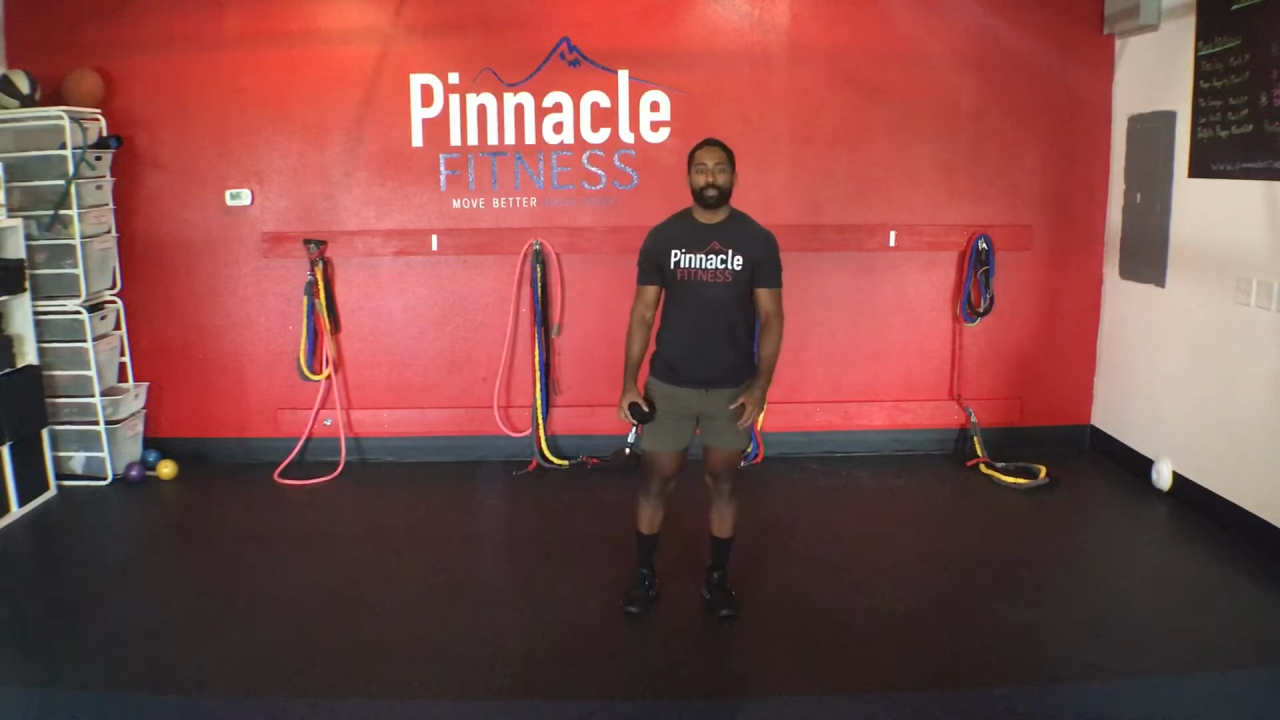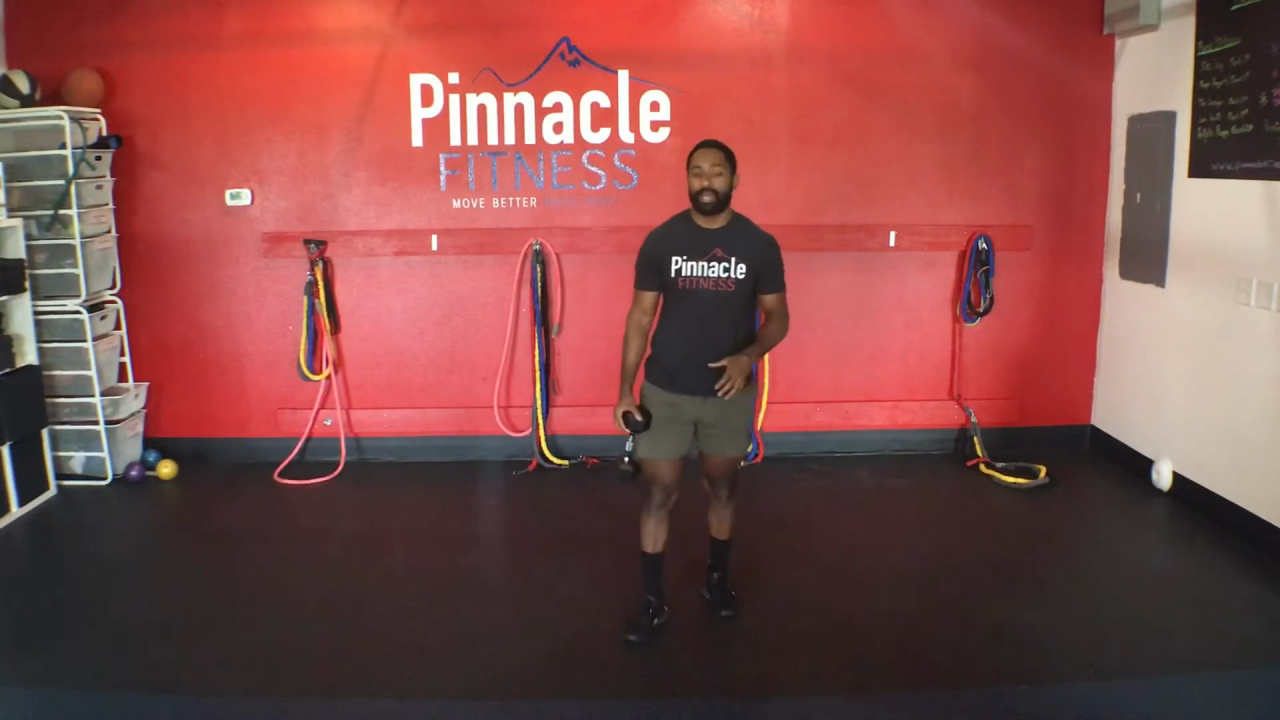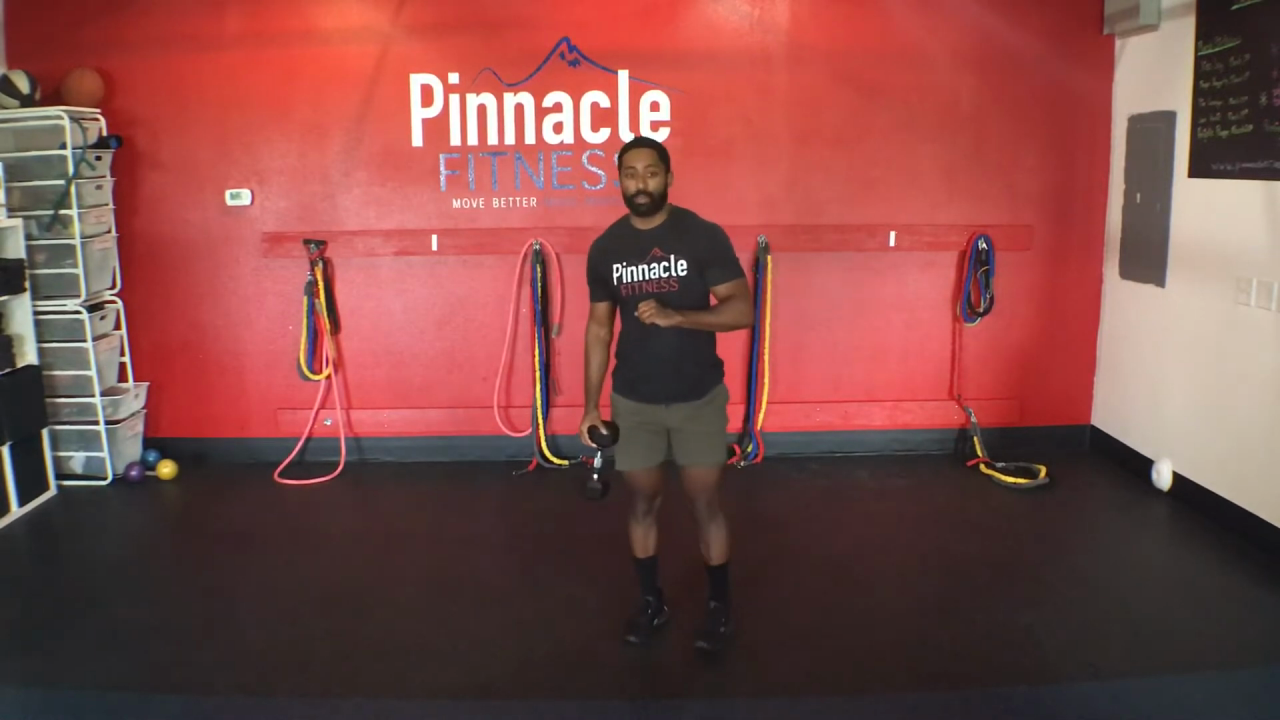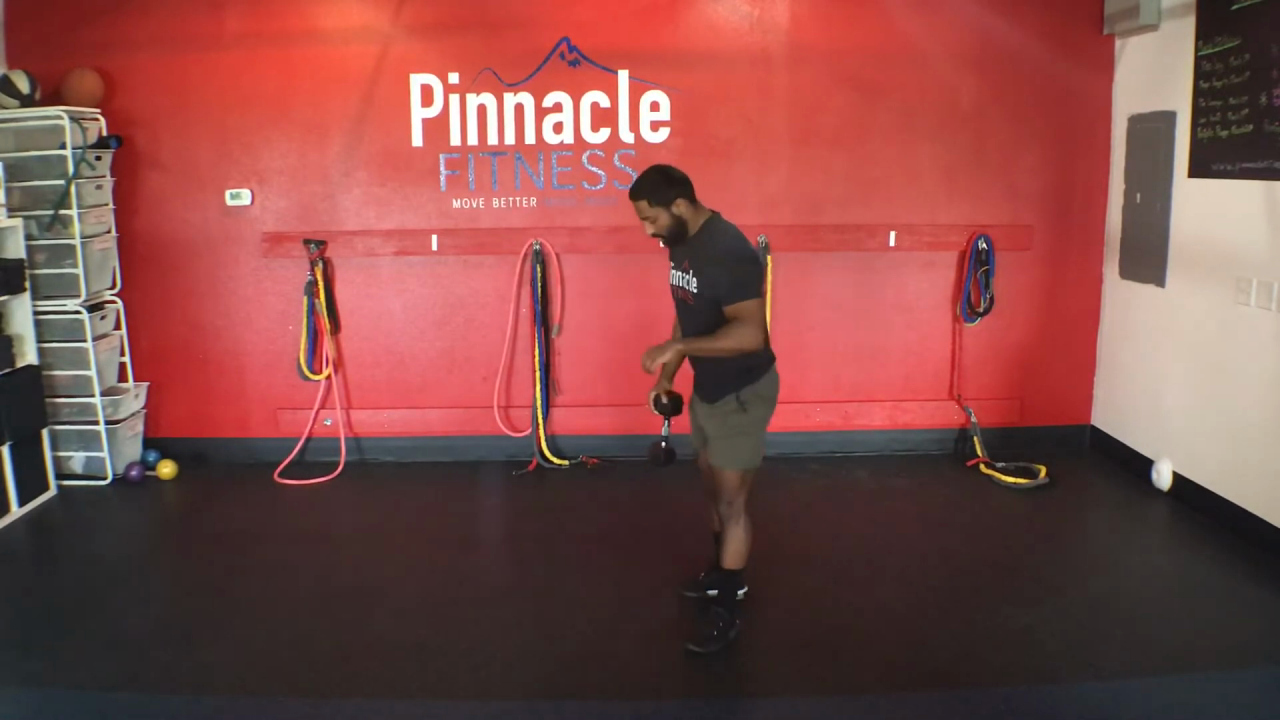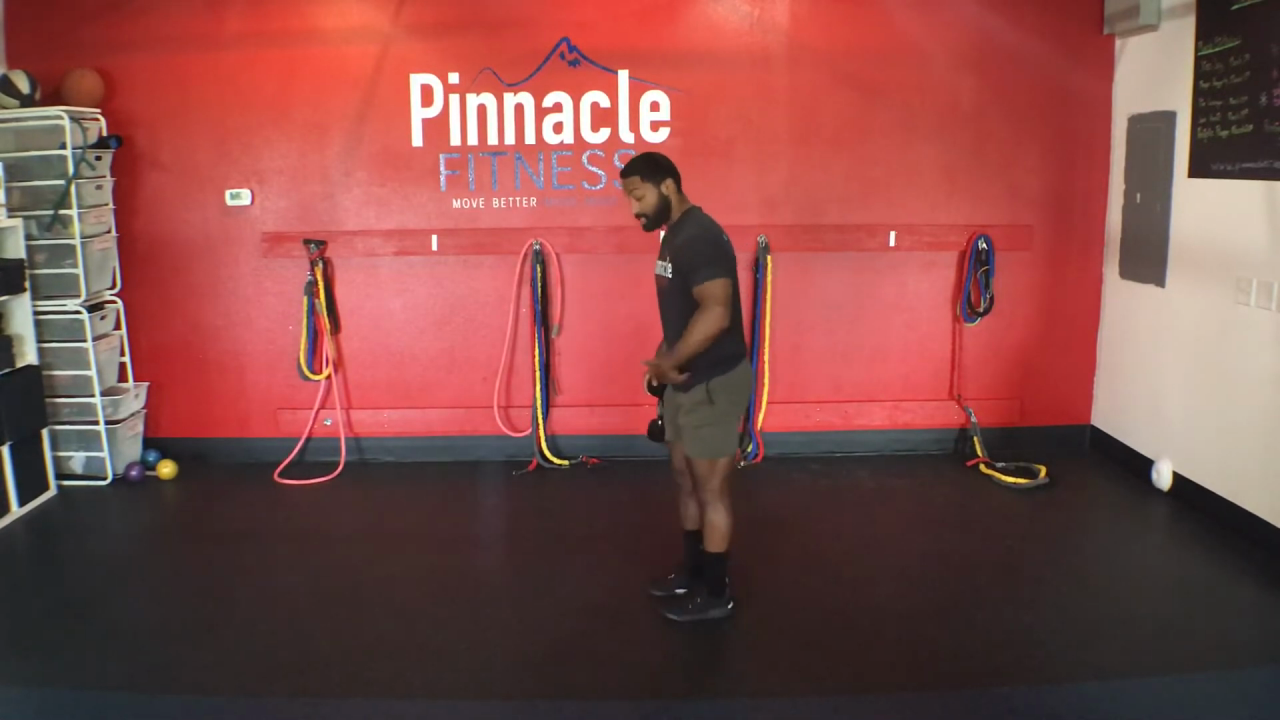
dt=1s
person 1, frame 1
left shoulder: (758, 240)
right shoulder: (662, 237)
left elbow: (771, 316)
right elbow: (643, 312)
left wrist: (760, 386)
right wrist: (629, 382)
left hip: (731, 387)
right hip: (669, 384)
left knee: (722, 484)
right knee: (657, 481)
left ankle: (717, 578)
right ankle: (644, 574)
person 1, frame 2
left shoulder: (759, 245)
right shoulder: (661, 241)
left elbow: (777, 318)
right elbow: (640, 317)
left wrist: (747, 356)
right wrist: (626, 389)
left hip: (728, 393)
right hip: (665, 391)
left knee: (721, 488)
right knee: (660, 494)
left ankle: (717, 578)
right ankle: (653, 600)
person 1, frame 3
left shoulder: (704, 237)
right shoulder: (605, 248)
left elbow: (742, 310)
right elbow: (599, 327)
left wrist: (674, 315)
right wrist: (591, 405)
left hip: (698, 397)
right hip: (633, 400)
left knee: (705, 502)
right knee: (643, 501)
left ankle: (720, 603)
right ankle: (651, 602)
person 1, frame 4
left shoulder: (727, 251)
right shoulder: (682, 244)
left elbow: (750, 333)
left wrist: (677, 346)
right wrist: (667, 374)
left hip: (743, 392)
right hip: (709, 387)
left knee: (731, 502)
right knee: (714, 487)
left ankle: (727, 612)
right ankle: (727, 572)
person 1, frame 5
left shoulder: (700, 237)
right shoulder: (673, 236)
left elbow: (718, 313)
left wrist: (672, 359)
right wrist: (663, 360)
left hip: (714, 383)
right hip: (685, 381)
left knee: (710, 489)
right knee: (685, 479)
left ankle: (716, 593)
right ankle: (693, 570)
